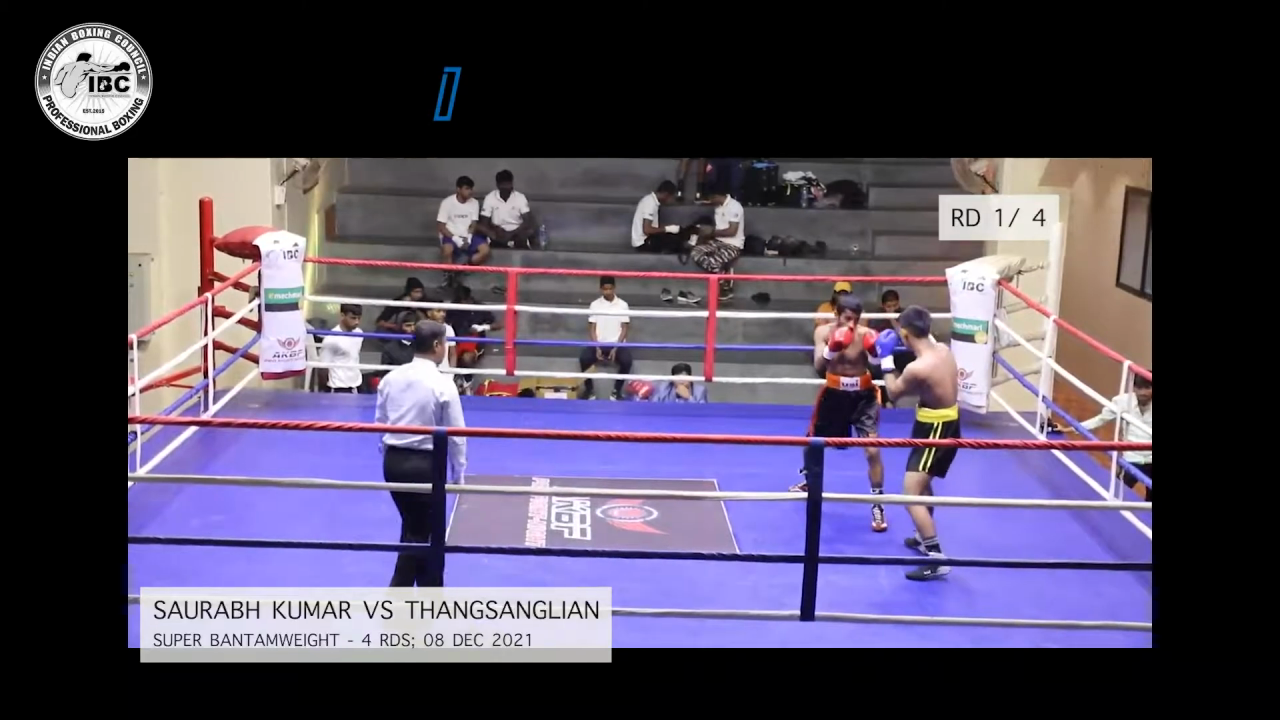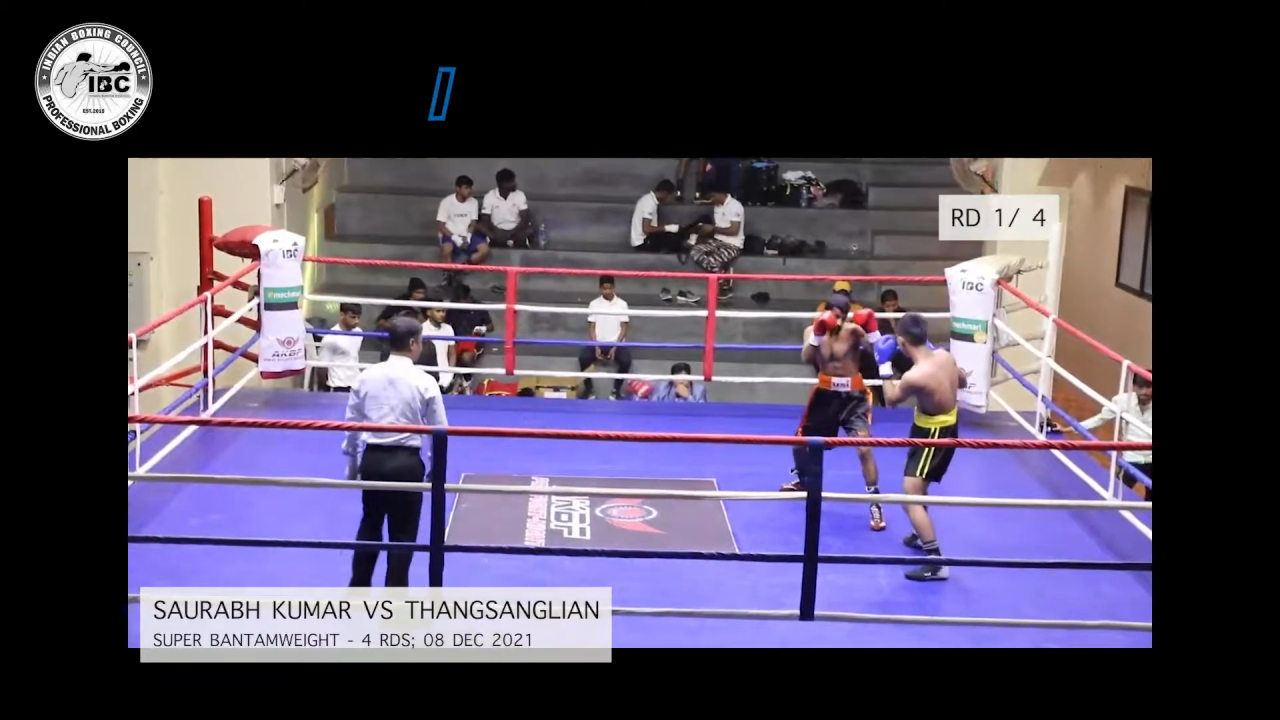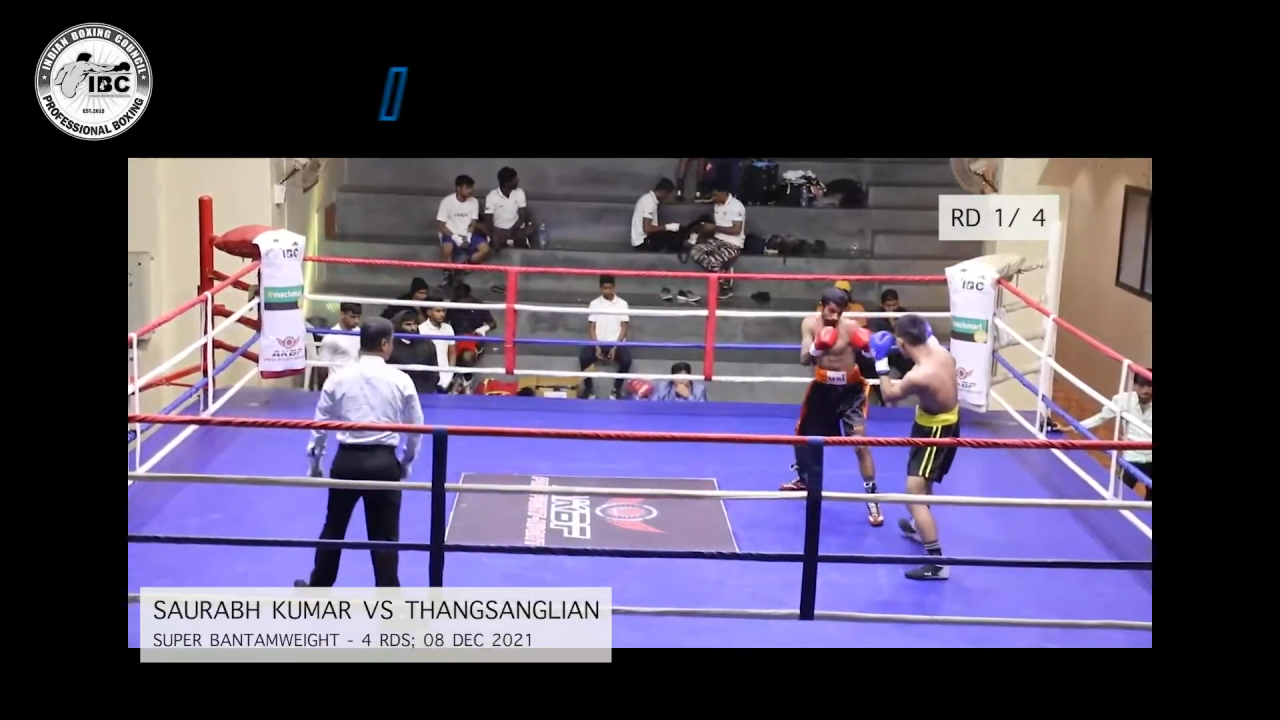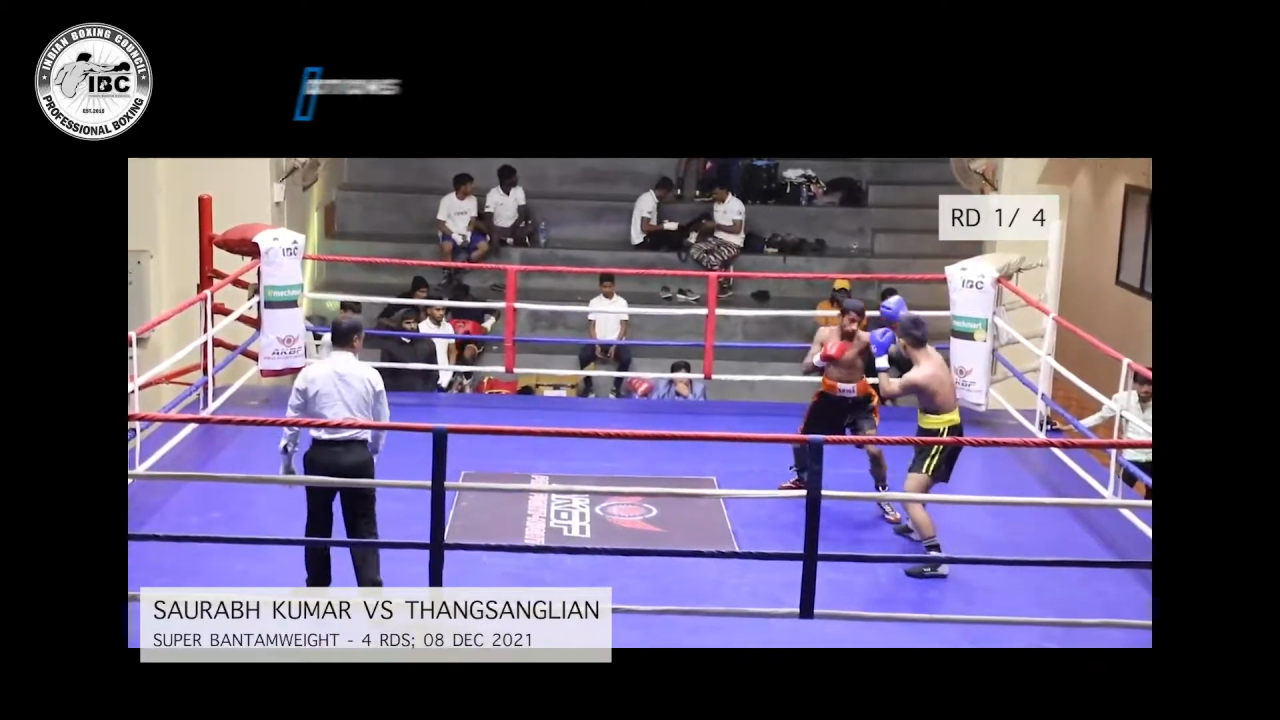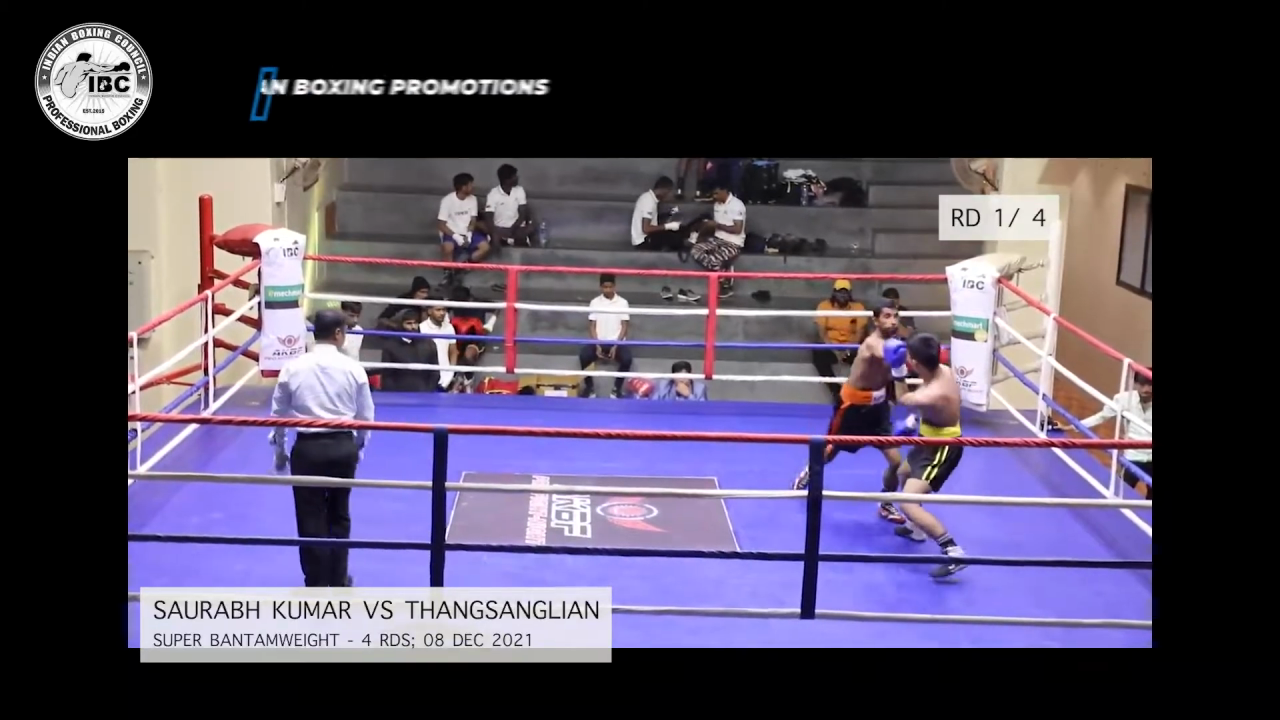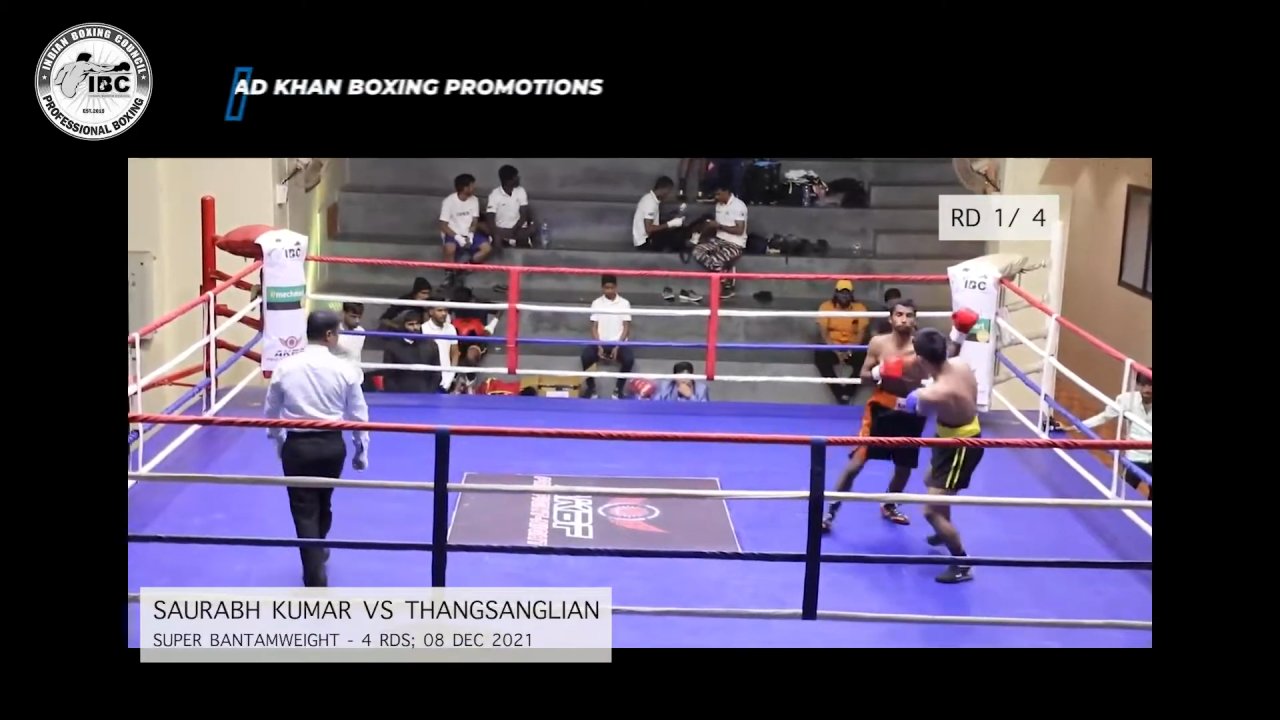
dt=0.2s
person 1, frame 1
left shoulder: (391, 378)
right shoulder: (442, 385)
left elbow: (380, 422)
right elbow: (456, 435)
right wrist: (458, 474)
left hip: (393, 460)
right hip: (422, 464)
left knee: (413, 528)
right knee: (417, 534)
left ankle: (429, 582)
person 1, frame 2
left shoulder: (366, 377)
right shoulder: (424, 382)
left elbow: (351, 422)
right elbow: (439, 431)
left wrist: (352, 458)
left hip: (373, 459)
right hip: (406, 462)
left knee: (370, 527)
right knee: (402, 536)
left ankle: (358, 589)
person 1, frame 3
left shoulder: (339, 377)
right shoulder: (400, 380)
left elbow: (321, 423)
right elbow: (415, 427)
left wrist: (314, 461)
right wrist: (407, 461)
left hip: (347, 459)
right hip: (383, 461)
left knee: (333, 528)
right knee: (384, 535)
left ankle: (319, 585)
person 1, frame 4
left shoulder: (310, 374)
right shoulder: (370, 375)
left elbow: (293, 421)
right elbow: (381, 422)
left wrist: (287, 460)
right wrist: (372, 452)
left hip: (320, 455)
right hip: (358, 455)
left knee: (318, 525)
right knee: (363, 527)
left ankle: (317, 586)
right ankle: (370, 591)
person 1, frame 5
left shoulder: (293, 368)
right shoulder: (353, 368)
left elbow: (278, 414)
right elbow: (365, 415)
left wrist: (279, 449)
right wrist: (359, 446)
left hip: (307, 448)
right hip: (343, 446)
left knee: (311, 518)
right knee: (339, 516)
left ankle: (318, 586)
right ankle: (338, 579)
person 1, frame 6
left shoulder: (285, 368)
right shoulder: (344, 370)
left elbow: (270, 412)
right elbow: (358, 415)
left wrist: (279, 441)
right wrist: (361, 451)
left hip: (298, 446)
right hip: (332, 445)
left knee: (305, 512)
right knee: (321, 505)
left ankle: (317, 580)
right ankle: (316, 559)
person 2, frame 1
left shoulder: (917, 368)
right shoulder: (944, 350)
left elbow: (894, 392)
left wrist: (886, 357)
right wrist: (929, 337)
left hip: (934, 430)
right hip: (948, 425)
left knee: (911, 495)
right knee: (922, 486)
left ankle: (936, 559)
right ankle: (924, 538)
person 2, frame 2
left shoulder: (915, 377)
right shoulder: (945, 356)
left elbow: (891, 399)
right elbow: (961, 381)
left wrist: (884, 363)
left hip: (932, 434)
right hip: (946, 428)
left knee: (911, 498)
right knee: (918, 487)
left ankle: (936, 563)
right ankle: (921, 536)
person 2, frame 3
left shoulder: (918, 376)
right shoulder: (942, 353)
left elbow: (889, 395)
left wrist: (881, 360)
right wrist: (930, 335)
left hip: (935, 433)
right hip: (946, 427)
left knee: (915, 498)
right knee: (922, 485)
left ankle: (936, 563)
right ankle: (919, 528)
person 2, frame 4
left shoulder: (918, 376)
right shoulder: (932, 353)
left elbow: (887, 391)
left wrist: (881, 357)
right wrist: (904, 318)
left hip: (942, 436)
right hip: (939, 431)
left knee: (910, 496)
right knee: (917, 482)
left ankle: (935, 559)
right ankle: (916, 527)
person 2, frame 5
left shoulder: (929, 397)
right shoulder: (945, 371)
left elbow: (903, 401)
right wrist: (911, 422)
left hip: (941, 447)
right hip: (933, 440)
left knee: (908, 504)
right knee: (904, 474)
left ankle: (953, 551)
right ankle: (915, 528)
person 2, frame 6
left shoulder: (935, 394)
right shoulder: (961, 366)
left elbow: (920, 410)
left hip: (959, 448)
right hip: (959, 440)
left knee: (932, 512)
right knee: (932, 483)
left ankle: (962, 565)
right ankle: (947, 535)
person 3, frame 1
left shoulder: (866, 335)
right shoulder: (823, 332)
right elbow: (819, 368)
right wrist: (831, 348)
left hip: (863, 395)
right hip: (834, 393)
left knee: (872, 451)
left ankle: (877, 506)
right ankle: (811, 483)
person 3, frame 2
left shoulder: (854, 330)
right shoulder: (812, 330)
right elbow: (806, 358)
left wrist: (872, 331)
right wrist: (818, 334)
left hip: (853, 395)
right hip: (825, 393)
left knee: (864, 450)
right knee: (801, 443)
left ankle: (875, 505)
right ankle: (804, 482)
person 3, frame 3
left shoulder: (851, 327)
right shoulder: (810, 323)
right elbow: (805, 359)
left wrist: (869, 348)
right wrist: (816, 348)
left hip: (850, 389)
right hip: (823, 387)
left knee: (860, 444)
right knee: (802, 438)
left ankle: (872, 498)
right ankle: (804, 480)
person 3, frame 4
left shoulder: (865, 339)
right shoulder: (824, 334)
right elbow: (806, 369)
right wrist: (820, 359)
left hip: (859, 399)
right hip: (830, 397)
left knee: (874, 451)
right knee: (802, 444)
left ankle: (883, 500)
right ankle: (801, 478)
person 3, frame 5
left shoulder: (891, 342)
right shoulder: (873, 343)
left hip: (876, 404)
right hip: (854, 404)
left knee: (896, 459)
right knee: (830, 451)
left ankle: (886, 505)
right ankle: (807, 475)
person 3, frame 6
right shoulder: (879, 343)
right elbow: (864, 376)
right wrist: (878, 374)
left hip: (909, 413)
right hip: (882, 408)
left knee: (904, 467)
right knee: (856, 464)
left ankle: (888, 506)
right ankle: (832, 509)
